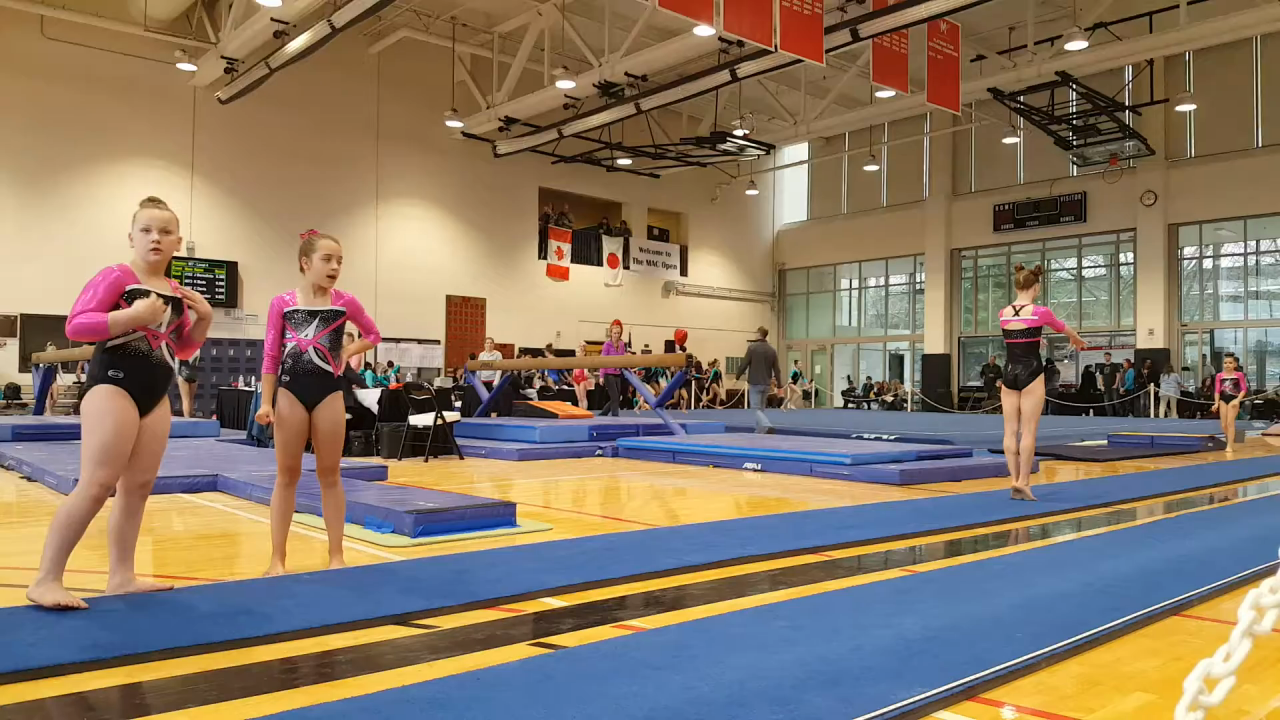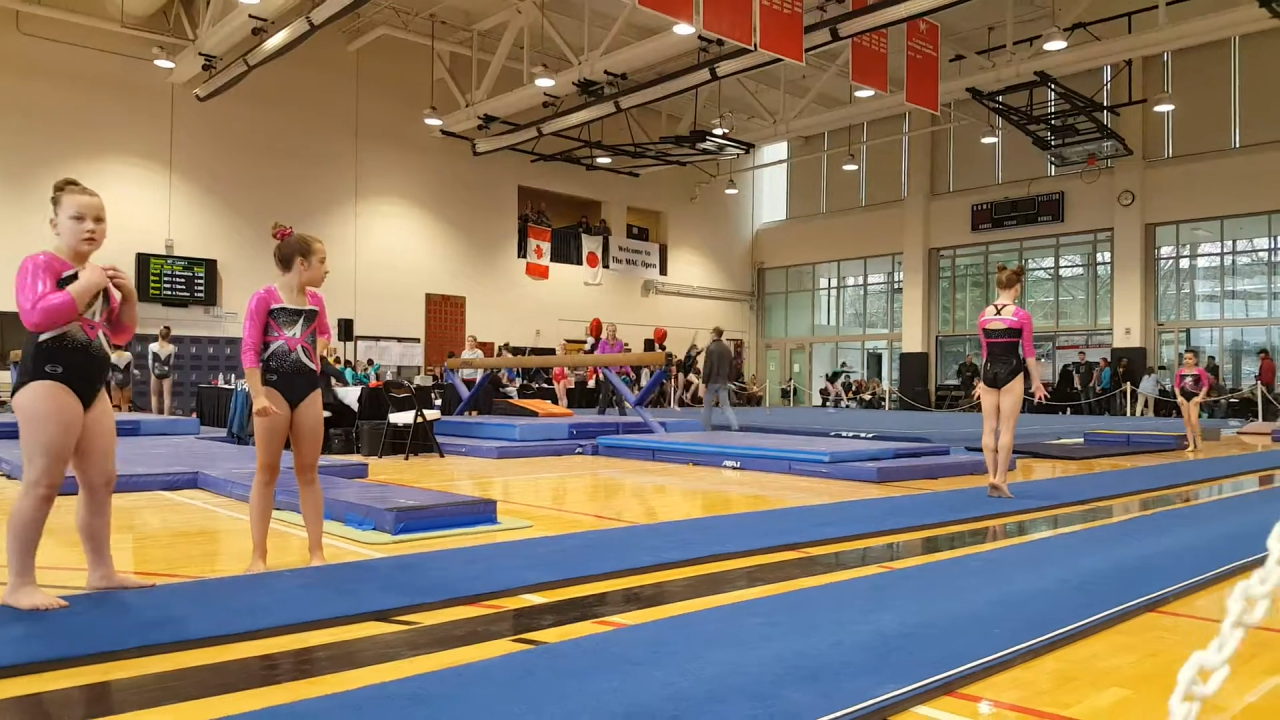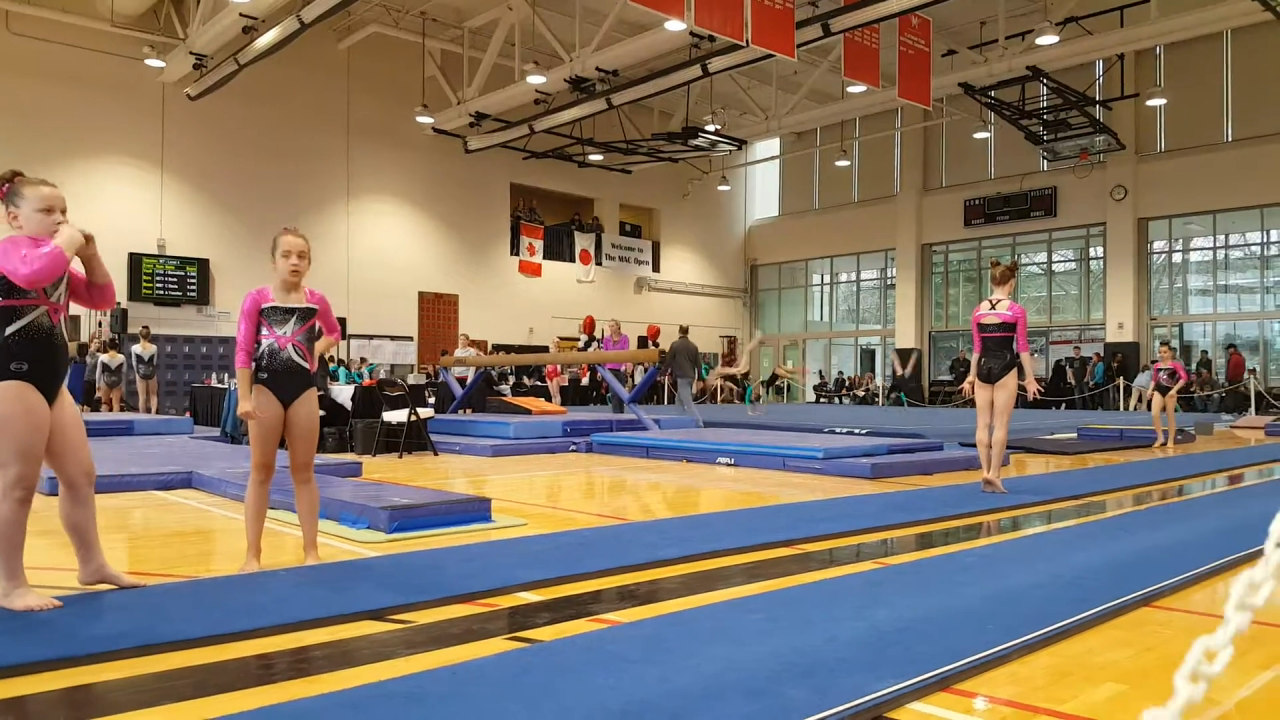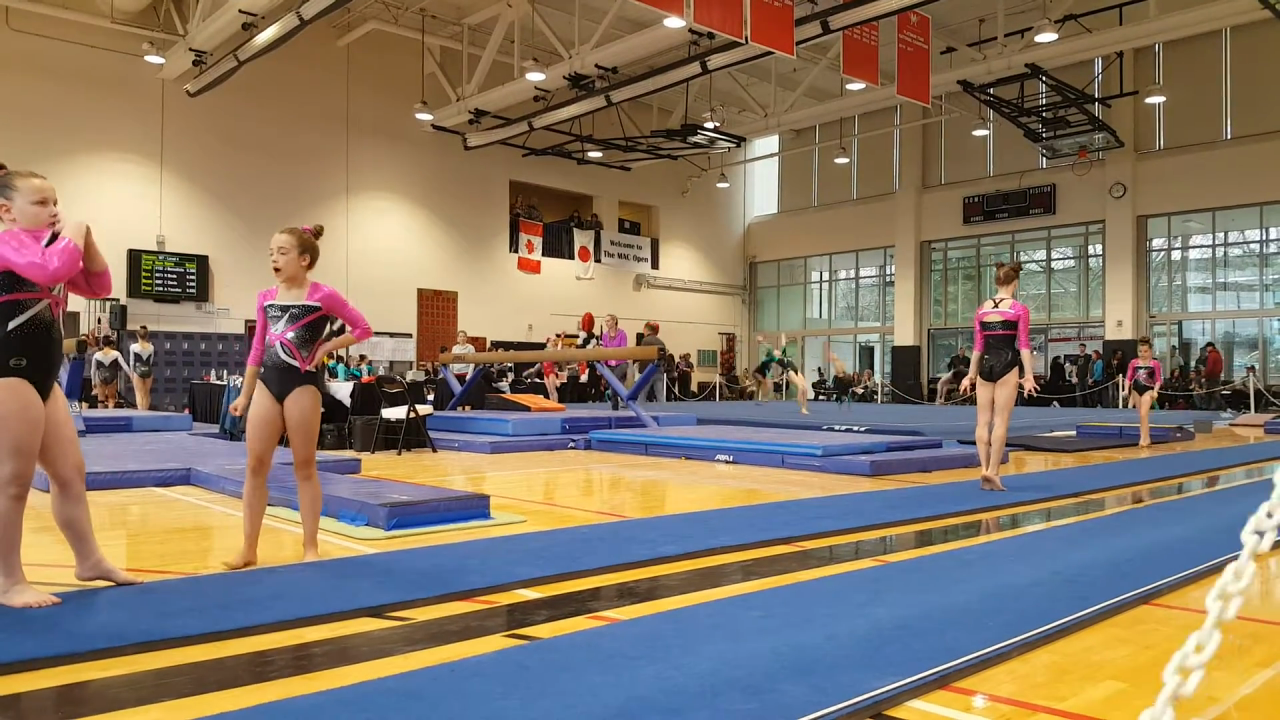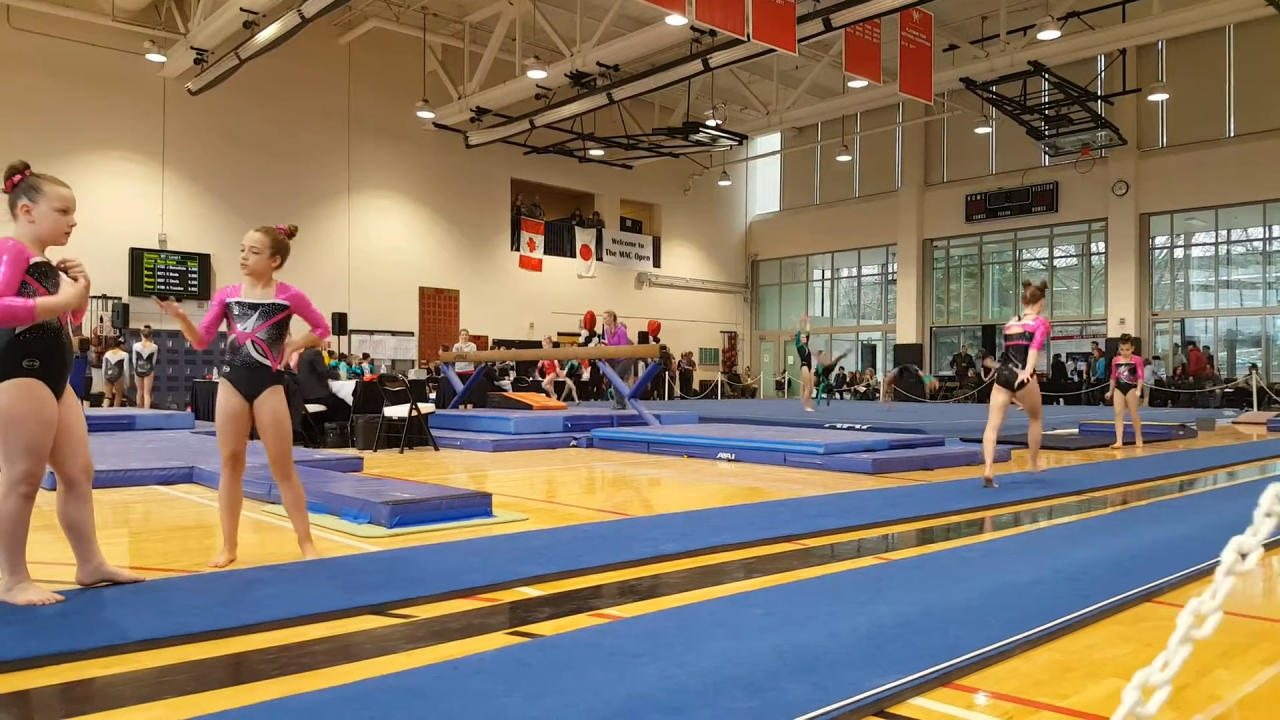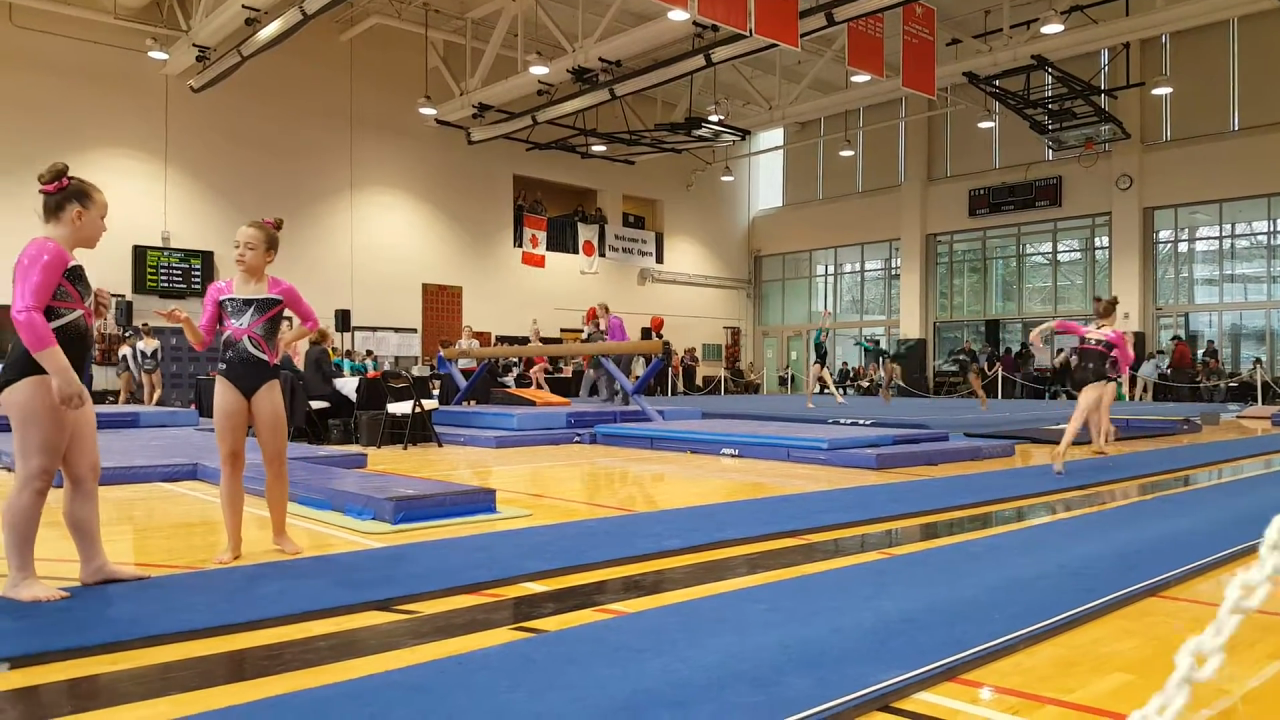
dt=0.5s
person 1, frame 1
left shoulder: (177, 293)
right shoulder: (114, 277)
left elbow: (184, 350)
right elbow: (76, 326)
left wrist: (203, 319)
right wrist: (135, 316)
left hip: (155, 396)
right hip: (112, 388)
left knee: (138, 488)
right knee: (96, 485)
left ankle: (121, 576)
right ankle: (46, 580)
person 1, frame 2
left shoulder: (102, 275)
right shoulder: (40, 264)
left elbow: (119, 335)
right elbow: (36, 316)
left wrist: (127, 296)
right wrist: (86, 285)
left hip: (93, 388)
right hip: (49, 381)
left knee: (101, 483)
right knee: (42, 484)
left ankle: (101, 571)
right ankle: (19, 584)
person 1, frame 3
left shoulder: (55, 259)
left elbow: (103, 299)
right elbow: (36, 274)
left wrist: (89, 252)
right wrist: (64, 241)
left hip: (51, 382)
left knee: (80, 475)
left ankle: (93, 564)
person 1, frame 4
left shoulder: (43, 248)
left elbow: (99, 286)
right elbow: (56, 268)
left wrist: (84, 239)
right wrist: (71, 234)
left hip: (42, 377)
left knee: (71, 472)
left ankle: (90, 560)
person 1, frame 5
left shoulder: (44, 262)
left elbow: (69, 317)
left wrist: (80, 288)
right wrist: (62, 300)
left hip: (53, 378)
left knee: (78, 473)
left ankle: (91, 564)
person 1, frame 6
left shoulder: (64, 259)
right shoulder: (44, 251)
left wrist: (93, 309)
right wrist: (62, 373)
left hip: (62, 377)
right hip: (37, 377)
left knee: (86, 472)
right knee: (36, 476)
left ankle: (94, 564)
person 2, frame 1
left shoulder: (345, 302)
right shoulder: (282, 303)
left elbow: (373, 335)
right elbow: (270, 356)
left wrist: (347, 354)
right wrist: (265, 402)
left hip: (330, 392)
right hip: (291, 391)
left knee: (330, 475)
right knee: (287, 474)
left ankle: (336, 555)
right ankle: (277, 558)
person 2, frame 2
left shoulder: (316, 301)
right shoulder: (263, 299)
right elbow: (249, 351)
left wrist: (317, 353)
right wrist: (258, 396)
left hip: (309, 389)
right hip: (274, 388)
left knee: (308, 472)
right knee: (267, 472)
left ankle: (316, 552)
right ankle: (258, 555)
person 2, frame 3
left shoulder: (317, 301)
right shoulder: (256, 299)
left elbow: (333, 332)
right elbow: (243, 351)
left wrist: (317, 350)
right wrist: (245, 397)
left hip: (304, 387)
right hip: (266, 386)
left knee: (303, 471)
right knee: (261, 471)
left ankle: (311, 550)
right ankle: (253, 554)
person 2, frame 4
left shoulder: (323, 296)
right shoulder: (265, 297)
left elbow: (363, 329)
right elbow: (257, 349)
left wrist: (325, 348)
right wrist: (244, 393)
left hip: (302, 384)
right hip: (267, 384)
left knee: (304, 467)
right knee: (255, 466)
left ankle: (310, 547)
right ankle: (248, 548)
person 2, frame 5
left shoulder: (290, 296)
right shoulder: (227, 294)
left elbow: (322, 329)
right elbow: (202, 340)
left wrist: (292, 346)
right wrist: (181, 317)
left hip: (269, 383)
right hip: (232, 382)
left knee: (282, 467)
right knee: (231, 463)
left ankle: (306, 541)
right ankle: (229, 545)
person 2, frame 6
left shoulder: (282, 290)
right shoulder: (218, 290)
left elbow: (311, 321)
right elbow: (202, 341)
left wrist: (284, 340)
right wrist: (184, 322)
left hip: (266, 378)
right hip: (228, 378)
left knee: (276, 461)
right knee: (230, 461)
left ankle: (280, 532)
right ankle: (233, 541)
person 3, frame 1
left shoulder: (1003, 314)
right shoulder: (1040, 312)
right elbow: (1060, 327)
right wrist: (1076, 339)
left hip: (1010, 373)
right hip: (1031, 373)
left knee: (1011, 431)
right knee: (1028, 432)
left ankle: (1015, 482)
right ankle: (1023, 482)
person 3, frame 2
left shoulder: (984, 315)
right shoulder: (1021, 315)
right elbow: (1028, 352)
right wrist: (1036, 382)
left hip: (989, 372)
right hip: (1011, 372)
left knee: (989, 428)
right knee: (1007, 429)
left ankle: (992, 478)
right ankle: (1000, 479)
person 3, frame 3
left shoulder: (978, 311)
right shoulder: (1016, 310)
left elbow: (977, 347)
right elbow: (1022, 346)
left wrist: (972, 376)
right wrist: (1029, 378)
left hip: (984, 367)
right hip: (1005, 367)
left knee: (983, 424)
right knee: (1000, 425)
left ankle: (986, 474)
right ankle: (994, 475)
person 3, frame 4
left shoulder: (982, 309)
right shoulder: (1019, 309)
left elbow: (978, 345)
right elbow: (1023, 344)
left wrist: (971, 374)
right wrist: (1028, 375)
left hip: (986, 365)
right hip: (1006, 365)
left knee: (983, 421)
right knee: (1001, 422)
left ankle: (985, 471)
right ankle: (992, 472)
person 3, frame 5
left shoulder: (1010, 324)
right shoulder: (1041, 322)
right elbow: (1036, 345)
right wrist: (1028, 370)
left hip: (1003, 374)
right hip: (1023, 375)
left knee: (993, 425)
right knee: (1035, 420)
left ankle: (988, 469)
right ankle: (1033, 462)
person 3, frame 6
left shoulder: (1084, 330)
right shoulder: (1117, 335)
left elbow: (1062, 324)
right elbow: (1125, 363)
left wrist: (1040, 329)
right wrist: (1129, 348)
left hip: (1078, 376)
right hip: (1095, 377)
left knee: (1093, 411)
right knee: (1078, 420)
left ankle: (1098, 443)
right ankle: (1060, 451)
